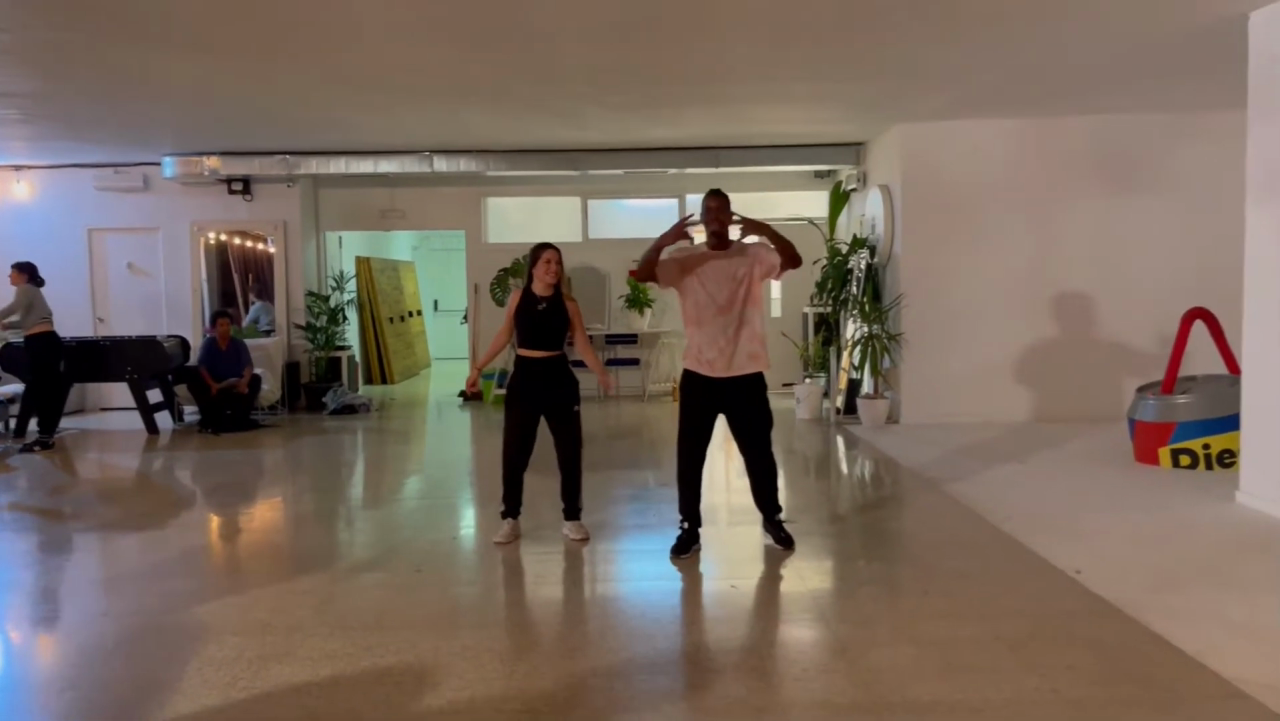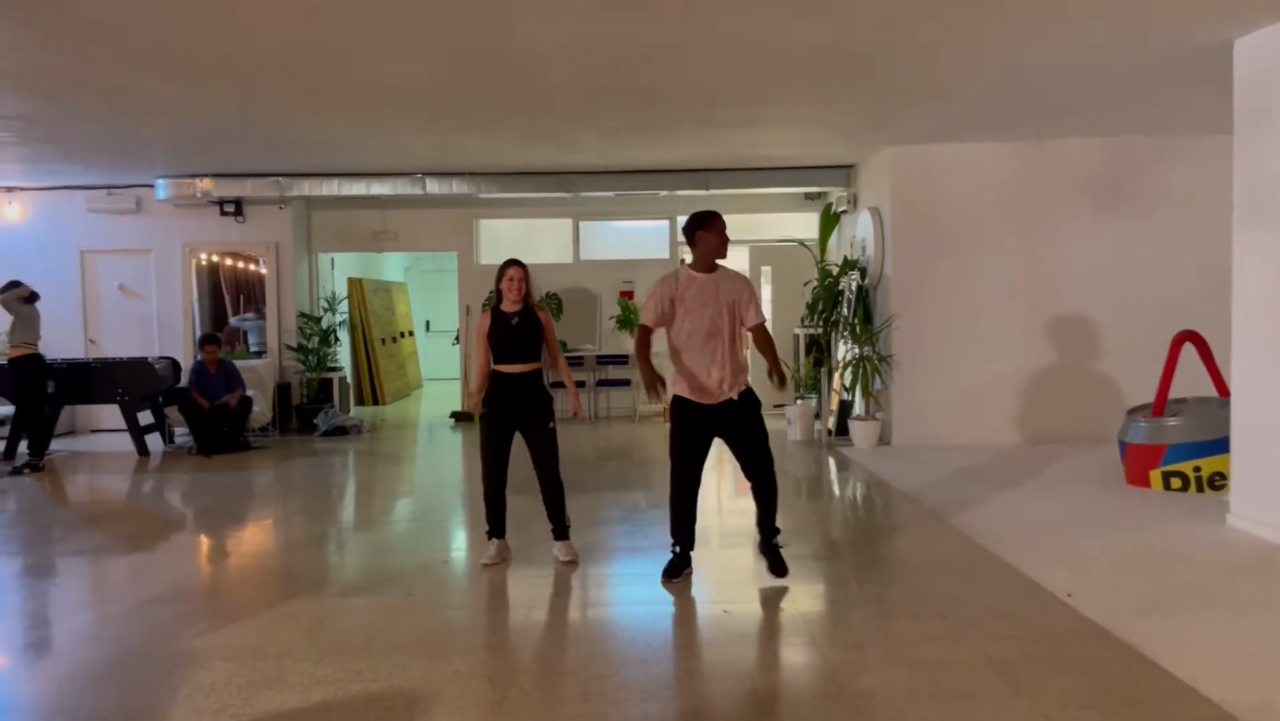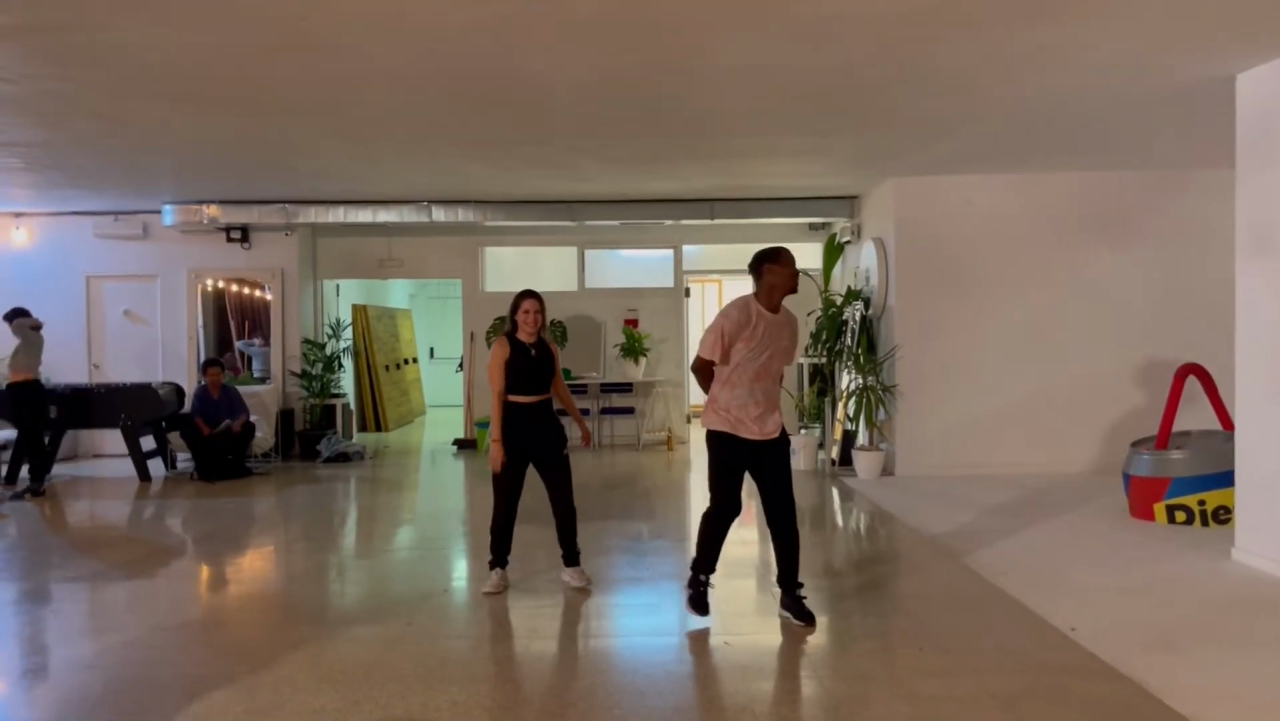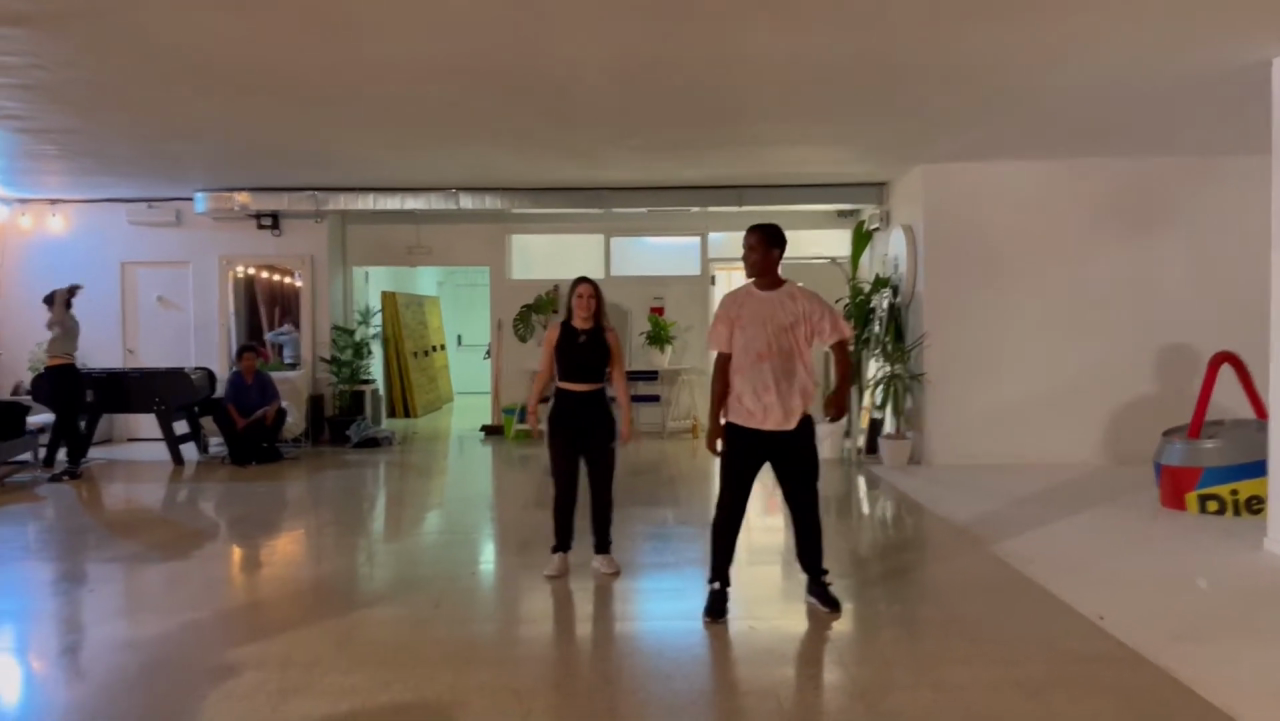
dt=0.5s
person 1, frame 1
left shoulder: (754, 255)
right shoulder: (684, 260)
left elbow: (793, 261)
right elbow: (642, 275)
left wrist: (768, 232)
right wrist: (662, 242)
left hip: (746, 373)
right hip: (699, 374)
left knee: (759, 452)
right knee: (689, 456)
left ankle: (772, 518)
right ankle: (689, 528)
person 1, frame 2
left shoulder: (739, 284)
right shoulder: (669, 286)
left elbow: (757, 331)
right elbow: (644, 335)
left wrist: (774, 362)
right wrist: (647, 368)
left hip: (736, 396)
right hip: (689, 400)
left knee: (761, 470)
right knee: (684, 480)
left ankle: (769, 543)
right ankle: (681, 553)
person 1, frame 3
left shoulder: (789, 324)
right shoulder: (735, 315)
right elbow: (700, 366)
right wrist: (724, 403)
left hip: (770, 432)
right hip: (727, 430)
left knee: (783, 514)
right knee: (724, 508)
left ankle: (790, 593)
right ankle: (699, 578)
person 1, frame 4
left shoulder: (806, 302)
right shoulder: (731, 304)
left elbow: (841, 346)
right elbow: (723, 364)
left wrist: (841, 388)
right wrist: (714, 420)
left hip: (793, 422)
right hip: (742, 424)
left knee: (805, 505)
right knee: (729, 506)
left ankle: (816, 581)
right ankle: (718, 588)
person 2, frame 1
left shoulder: (567, 303)
right shoulder: (518, 297)
left elbow: (582, 344)
right elbow: (505, 335)
left wrist: (601, 374)
right wrist: (478, 368)
left hip: (559, 380)
right hip: (524, 379)
left knee: (570, 453)
right knee: (514, 454)
left ankle: (572, 519)
right ankle: (510, 519)
person 2, frame 2
left shoulder: (539, 315)
right shoulder: (488, 320)
left elbow: (555, 356)
right elbow: (483, 365)
left wrist: (573, 391)
right wrist: (476, 393)
left hip: (533, 395)
right hip: (498, 401)
left knee: (548, 472)
right knee: (493, 474)
left ankle: (561, 538)
right ankle: (497, 541)
person 2, frame 3
left shoulder: (548, 348)
right shoulder: (503, 346)
left elbow: (560, 389)
right elbow: (497, 396)
left wrist: (581, 423)
right wrist: (496, 440)
left hip: (548, 425)
right hip: (514, 427)
left knee: (563, 499)
right knee: (505, 503)
left ankle: (571, 565)
right ankle: (498, 570)
person 2, frame 4
left shoulder: (608, 336)
right shoulder: (556, 333)
left elbow: (619, 379)
right elbow: (544, 374)
left wrist: (626, 418)
right wrist: (532, 410)
left hip: (597, 413)
right hip: (564, 412)
left knee: (601, 487)
right knee: (565, 487)
left ankle: (602, 552)
right ankle: (560, 552)
person 3, frame 1
left shoulder: (26, 290)
right shoulder: (30, 292)
right elbow: (22, 321)
left hip: (42, 343)
right hip: (44, 342)
left knee: (40, 391)
right knee: (45, 391)
left ankle: (45, 438)
right ankle: (46, 436)
person 3, frame 2
left shoulder: (27, 312)
right shoulder: (26, 311)
left wrist: (22, 291)
right wrist: (23, 292)
left hip: (26, 365)
right hip: (27, 365)
left knee: (29, 413)
right knee: (30, 412)
left ankle: (35, 460)
right ankle: (36, 458)
person 3, frame 3
left shoulder: (32, 337)
right shoulder: (29, 338)
left elbow: (18, 325)
right elbow: (19, 328)
left wrist: (32, 323)
right wrist: (33, 322)
left hip: (26, 390)
right hip: (23, 390)
left knee: (30, 437)
right knee: (29, 437)
left ankle: (37, 484)
right ankle: (37, 482)
person 3, frame 4
left shoulder: (69, 322)
right shoulder: (63, 322)
left elbow: (58, 319)
right elbow: (50, 324)
left wrist: (60, 299)
right wrist: (60, 300)
left hip: (63, 374)
right hip: (59, 374)
left knee: (66, 420)
right knee: (65, 420)
left ankle: (73, 468)
right ankle: (73, 465)
